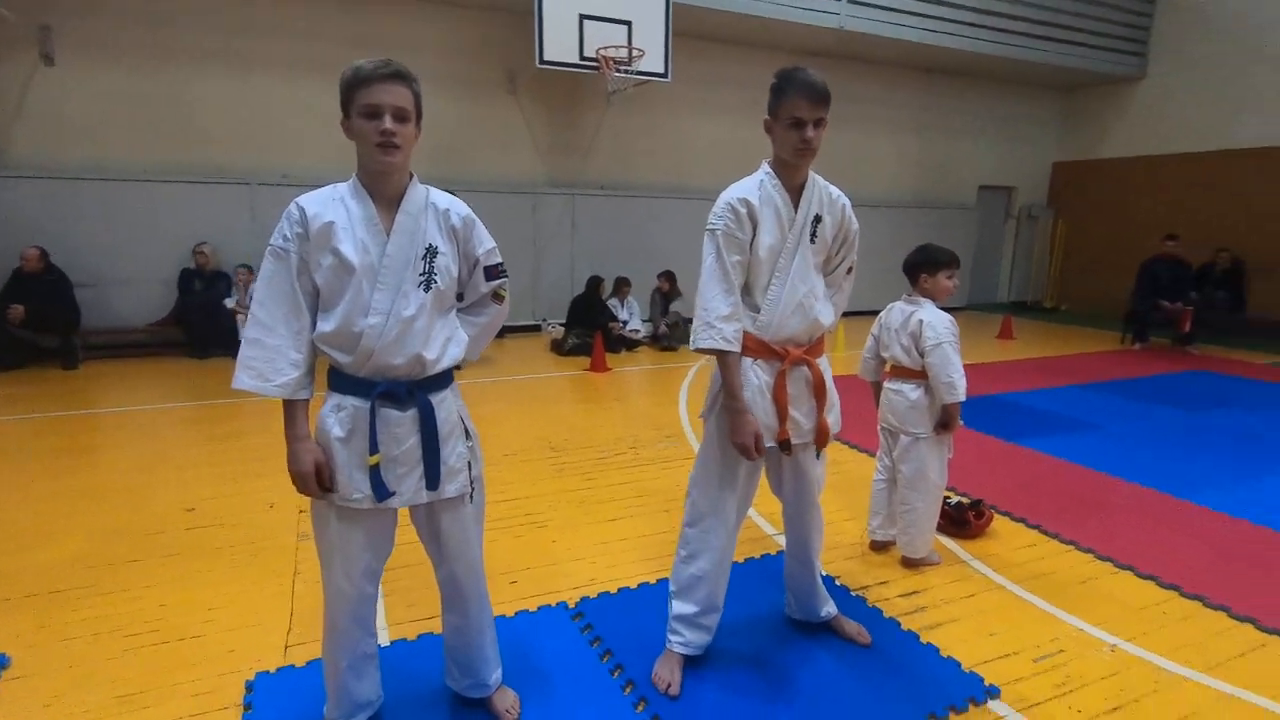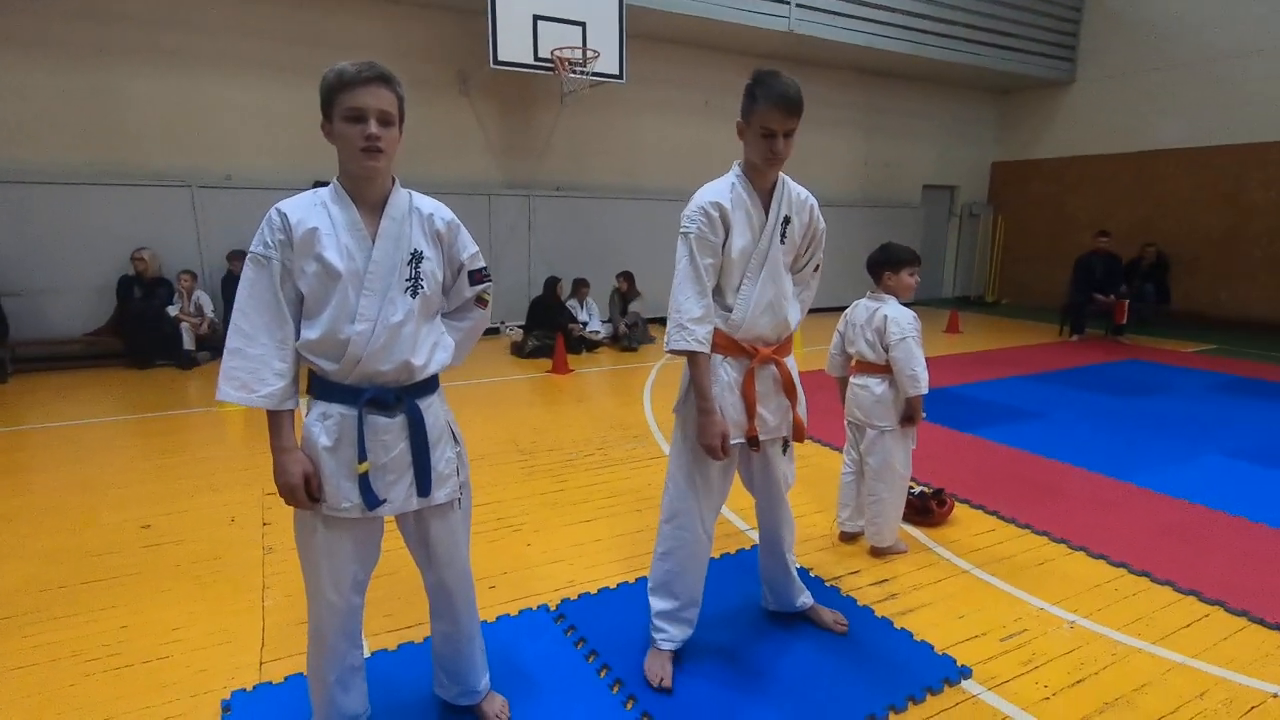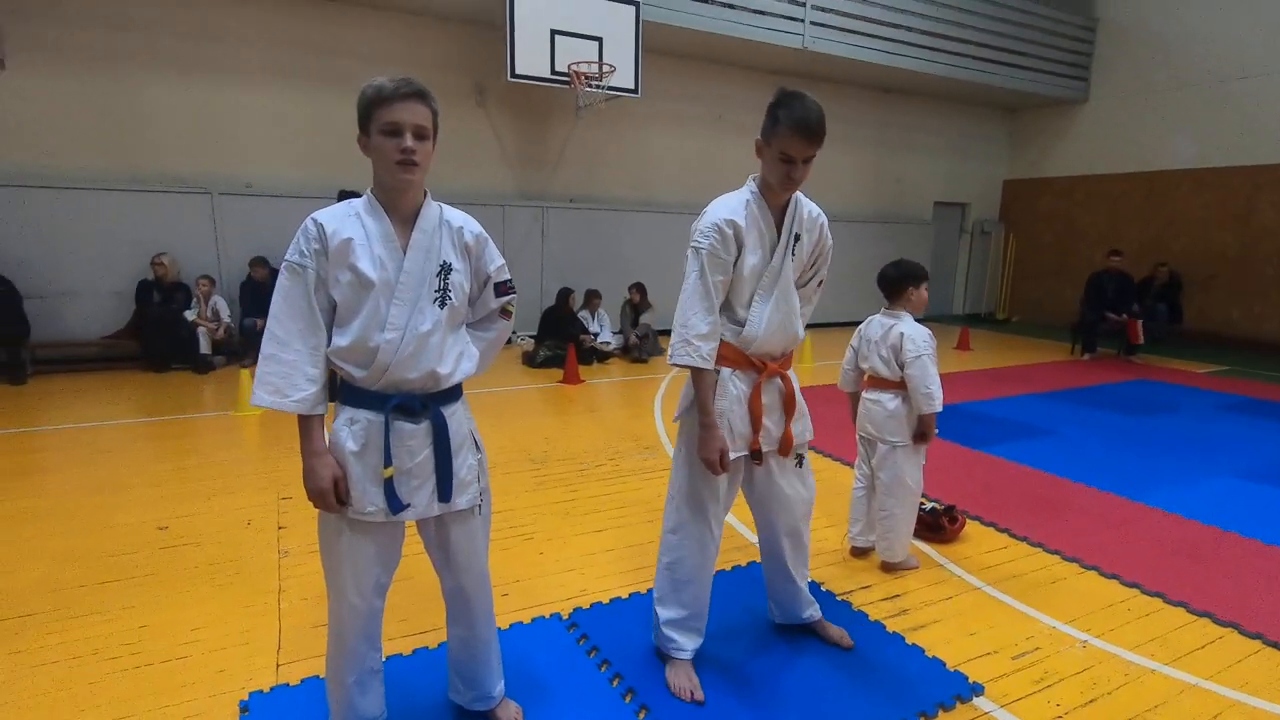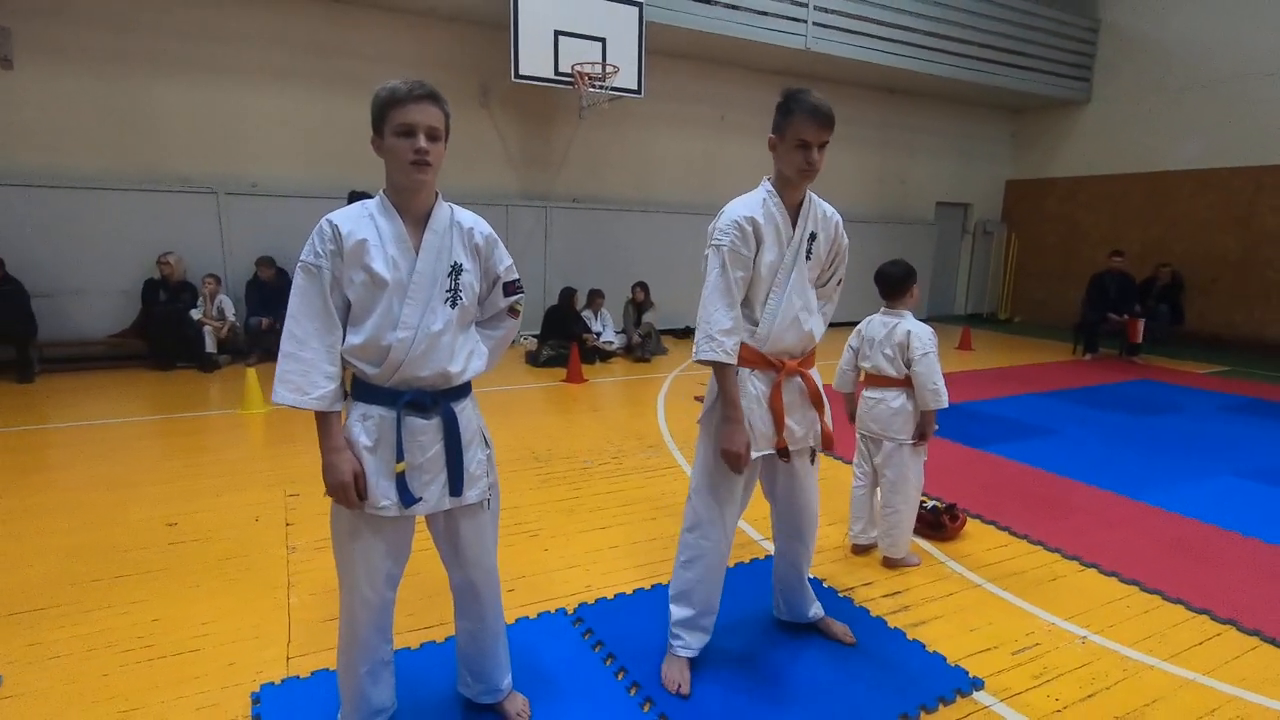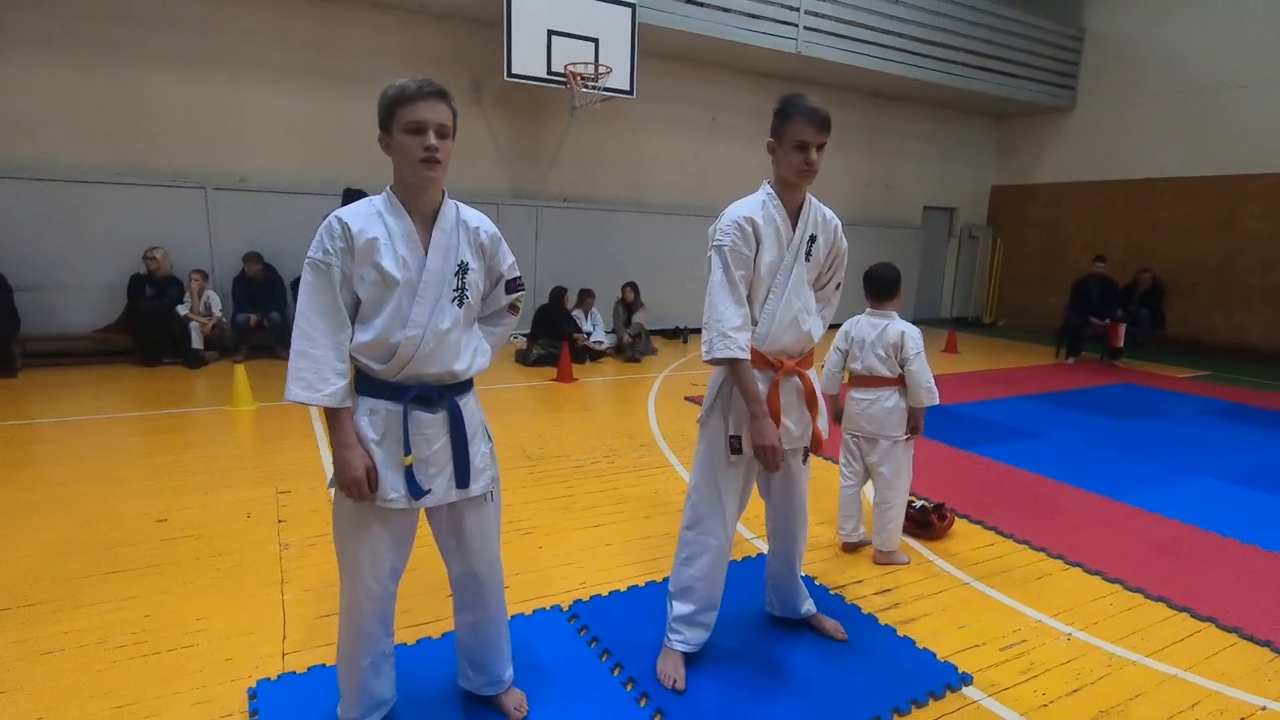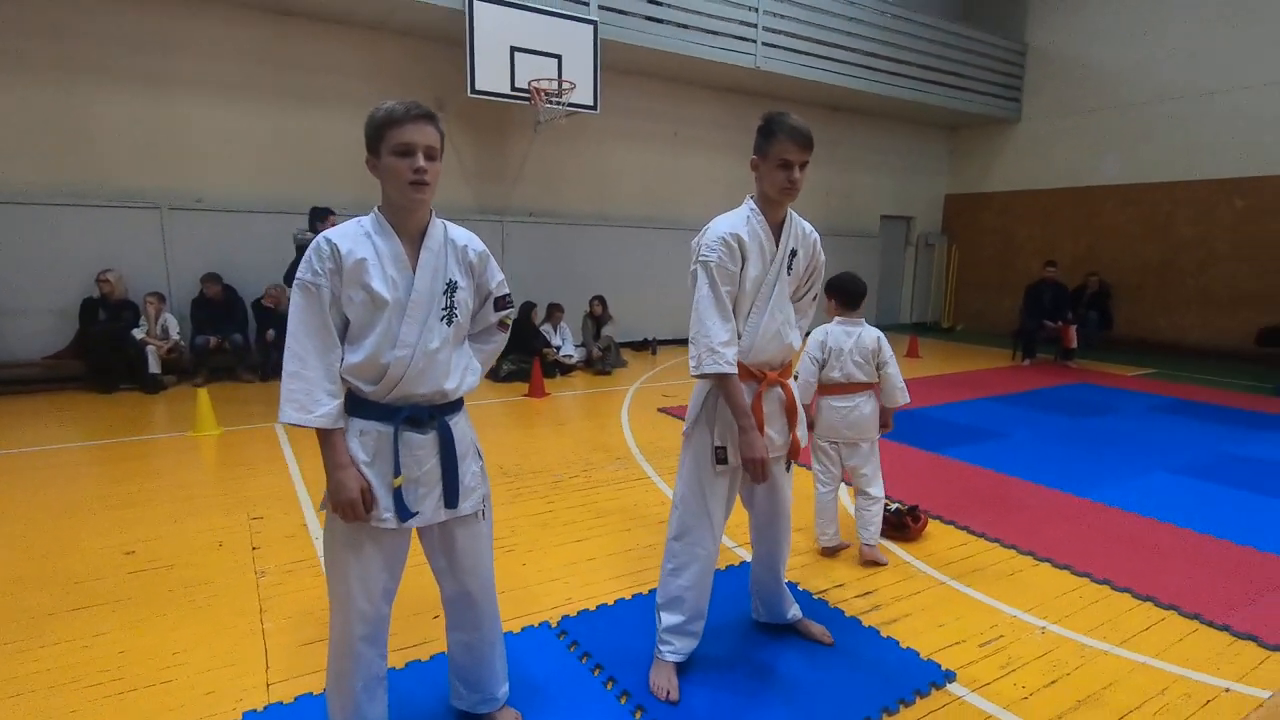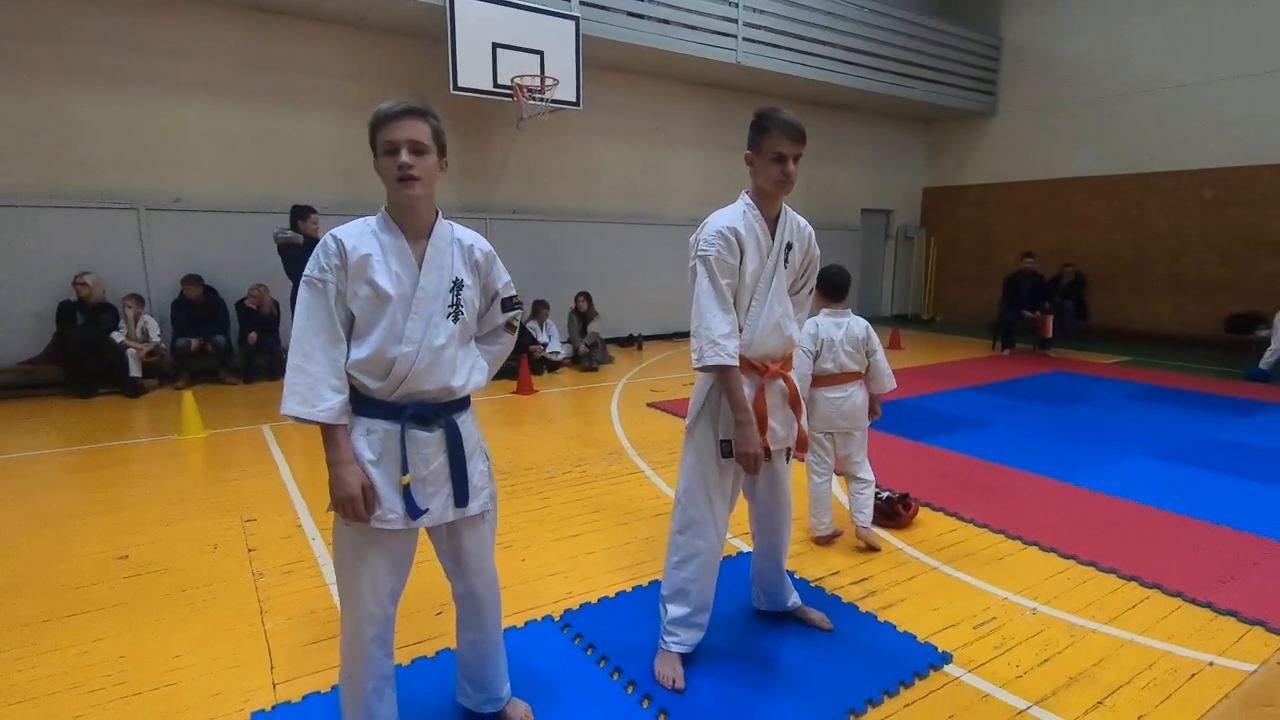
dt=0.3s
person 1, frame 1
left shoulder: (451, 216)
right shoulder: (310, 217)
left elbow: (490, 301)
right elbow: (286, 333)
left wrist: (440, 350)
right wrist: (298, 436)
left hip: (434, 415)
right hip: (352, 420)
left knee: (461, 564)
right knee: (349, 580)
person 1, frame 2
left shoulder: (434, 221)
right shoulder: (292, 222)
left elbow: (472, 305)
right elbow: (267, 342)
left wrist: (425, 357)
right wrist: (283, 447)
left hip: (421, 423)
right hip: (337, 430)
left knee: (450, 572)
right knee: (334, 593)
person 1, frame 3
left shoulder: (464, 234)
right shoulder: (327, 232)
left elbow: (495, 317)
right elbow: (300, 347)
left wrist: (450, 366)
right wrist: (314, 451)
left hip: (444, 430)
right hip: (364, 435)
left knee: (468, 578)
right knee: (356, 594)
person 1, frame 4
left shoulder: (473, 234)
right shoulder: (341, 232)
left elbow: (503, 315)
right elbow: (315, 346)
left wrist: (458, 364)
right wrist: (333, 445)
left hip: (454, 427)
right hip: (374, 429)
left knee: (477, 571)
right knee: (367, 587)
person 1, frame 5
left shoulder: (478, 232)
right shoulder: (348, 229)
left elbow: (501, 312)
right elbow: (324, 343)
left wrist: (461, 361)
right wrist: (345, 441)
left hip: (456, 421)
right hip: (380, 423)
left knee: (478, 565)
right knee: (368, 581)
person 1, frame 6
left shoulder: (467, 251)
right shoulder: (336, 251)
left elbow: (490, 330)
right elbow: (315, 365)
left wrist: (449, 380)
right wrist: (338, 464)
left hip: (447, 441)
right hip: (369, 444)
left knee: (472, 585)
right knee: (360, 604)
person 1, frame 7
left shoulder: (472, 251)
right shoulder: (343, 249)
left elbow: (498, 332)
right elbow: (319, 362)
left wrist: (457, 380)
right wrist: (340, 460)
left hip: (454, 440)
right hip: (377, 445)
left knee: (477, 584)
right knee: (369, 604)
person 2, frame 1
left shoulder: (835, 207)
right shoulder: (739, 204)
right elbow: (718, 314)
left wrist: (807, 338)
right wrist: (738, 407)
left hip: (808, 373)
right hip: (750, 373)
left knee: (805, 501)
right knee: (715, 509)
left ankle: (811, 604)
right ankle: (683, 637)
person 2, frame 2
left shoulder: (803, 207)
right shoulder: (710, 206)
right elbow: (690, 314)
left wrist: (774, 344)
right wrist: (707, 408)
left hip: (775, 371)
right hip: (720, 372)
left knee: (776, 494)
right knee: (691, 507)
left ankle: (788, 595)
right ankle: (667, 633)
person 2, frame 3
left shoulder: (814, 223)
right shoulder: (723, 221)
right elbow: (697, 328)
left wrist: (776, 357)
right wrist: (708, 423)
left hip: (778, 384)
right hip: (725, 384)
left knee: (789, 508)
right knee: (696, 518)
left ankle: (796, 608)
right ankle: (678, 643)
person 2, frame 4
left shoulder: (829, 224)
right shoulder: (740, 221)
right elbow: (718, 328)
left wrist: (799, 356)
right wrist: (734, 420)
left hip: (800, 384)
right hip: (746, 384)
left knee: (799, 510)
right knee: (713, 517)
left ankle: (798, 606)
right ankle: (683, 640)
person 2, frame 5
left shoulder: (828, 227)
right shoulder: (741, 222)
right elbow: (726, 328)
left wrist: (797, 368)
right wrist: (758, 414)
left hip: (798, 384)
right hip: (745, 384)
left knee: (791, 508)
right knee: (712, 514)
left ankle: (790, 602)
right ankle: (681, 636)
person 2, frame 6
left shoulder: (807, 241)
right shoulder: (723, 237)
right elbow: (714, 344)
left wrist: (777, 388)
right wrist: (746, 428)
left hip: (778, 393)
right hip: (726, 397)
left knee: (774, 514)
right knee: (697, 524)
left ankle: (776, 608)
right ankle: (671, 646)
person 2, frame 7
left shoulder: (802, 234)
right shoulder: (721, 232)
right elbow: (714, 337)
left wrist: (776, 379)
right wrist: (742, 418)
left hip: (777, 386)
right hip: (728, 389)
left knee: (775, 505)
right knee: (701, 516)
left ankle: (776, 596)
right ankle: (676, 636)
person 3, frame 1
left shoulder: (890, 313)
right shoulder: (937, 322)
left elbow: (870, 362)
right elbow: (946, 375)
left wrist: (879, 397)
right wrist: (951, 415)
left hip: (893, 401)
right hip: (922, 409)
left knee: (886, 471)
right knee: (922, 482)
left ankle: (881, 534)
right ankle: (915, 550)
person 3, frame 2
left shoulder: (854, 311)
right shoulder: (900, 317)
left elbow: (837, 358)
right elbow: (909, 369)
left wrist: (845, 393)
right wrist: (915, 408)
left hip: (858, 397)
right hip: (887, 403)
left knee: (854, 464)
right knee: (888, 473)
left ankle: (849, 526)
right ankle: (882, 539)
person 3, frame 3
left shoulder: (868, 326)
right shoulder: (916, 334)
left elbow: (849, 373)
right elbow: (923, 386)
left wrist: (856, 407)
right wrist: (928, 425)
left hip: (870, 410)
right hip: (899, 418)
left knee: (865, 479)
right knee: (899, 488)
left ankle: (860, 541)
right ankle: (893, 555)
person 3, frame 4
left shoulder: (866, 326)
right shoulder: (919, 332)
left elbow: (845, 371)
right elbow: (928, 384)
left wrist: (851, 405)
right wrist: (928, 424)
left hip: (869, 409)
right hip: (901, 415)
left knee: (864, 478)
right knee: (901, 486)
left ankle: (861, 538)
right ankle: (894, 552)
person 3, frame 5
left shoulder: (851, 326)
right shoulder: (906, 332)
left elbow: (831, 372)
right elbow: (920, 382)
left wrist: (835, 406)
right wrist: (917, 418)
left hip: (856, 408)
right hip: (890, 413)
left knee: (851, 477)
right knee: (892, 483)
left ankle: (850, 536)
right ankle: (885, 548)
person 3, frame 6
left shoulder: (821, 335)
right shoulder: (875, 337)
left elbow: (805, 380)
right elbow: (891, 382)
right wrist: (887, 415)
left hip: (828, 414)
right hip: (863, 415)
left knee: (826, 481)
right knee: (869, 482)
left ankle: (829, 541)
right ankle: (869, 543)
person 3, frame 7
left shoulder: (812, 327)
right shoulder: (862, 326)
left elbow: (800, 373)
right elbow: (879, 369)
right wrist: (875, 402)
left hip: (821, 405)
right hip: (854, 403)
left knee: (820, 471)
right knee: (859, 467)
left ankle: (822, 529)
right ankle: (863, 525)
